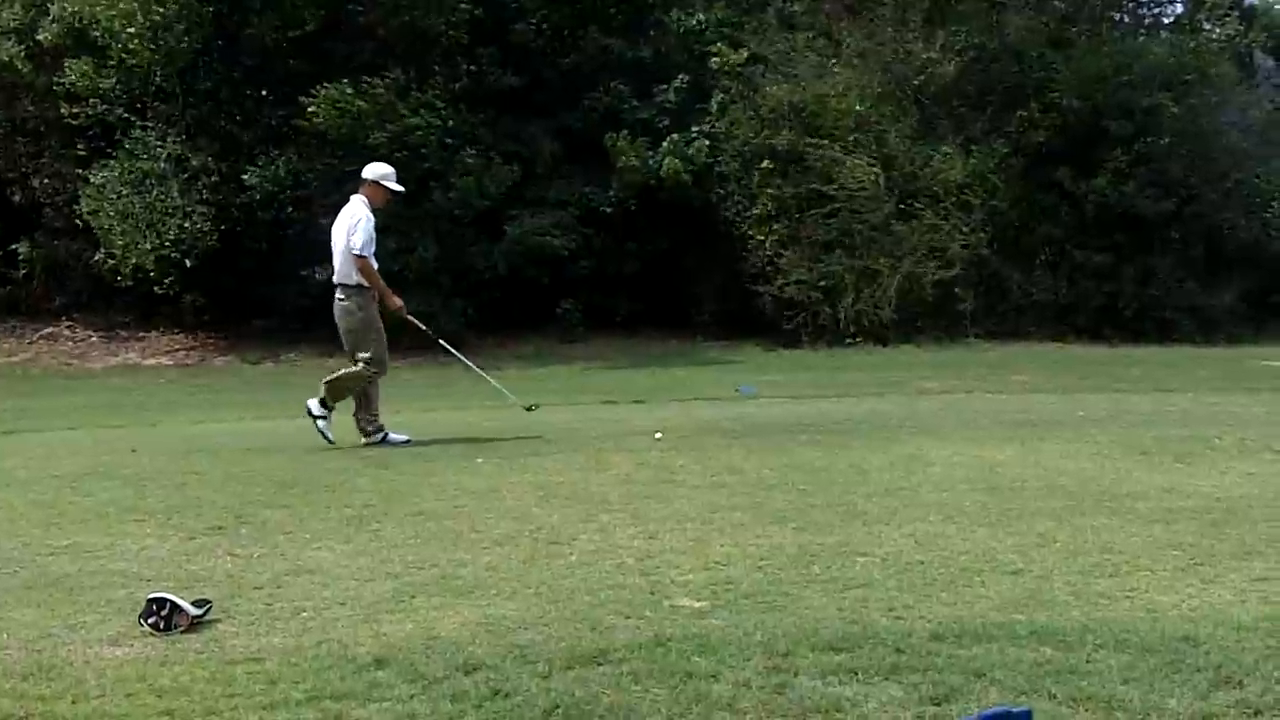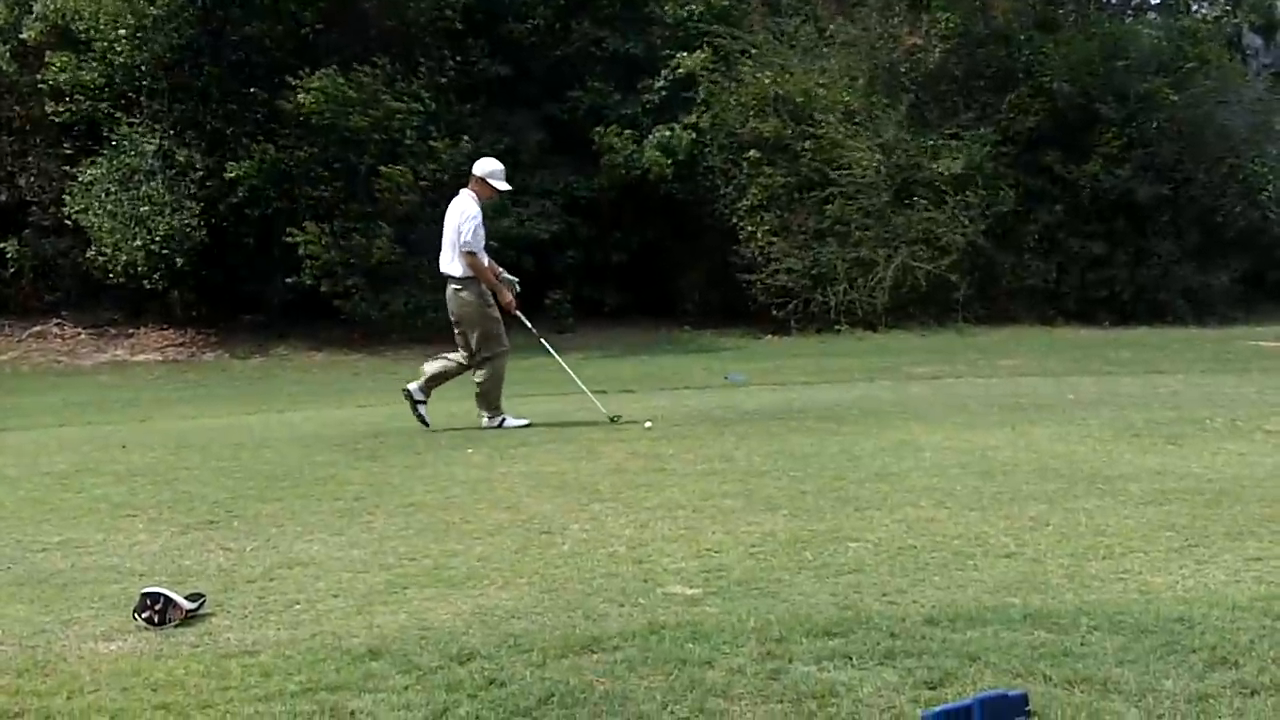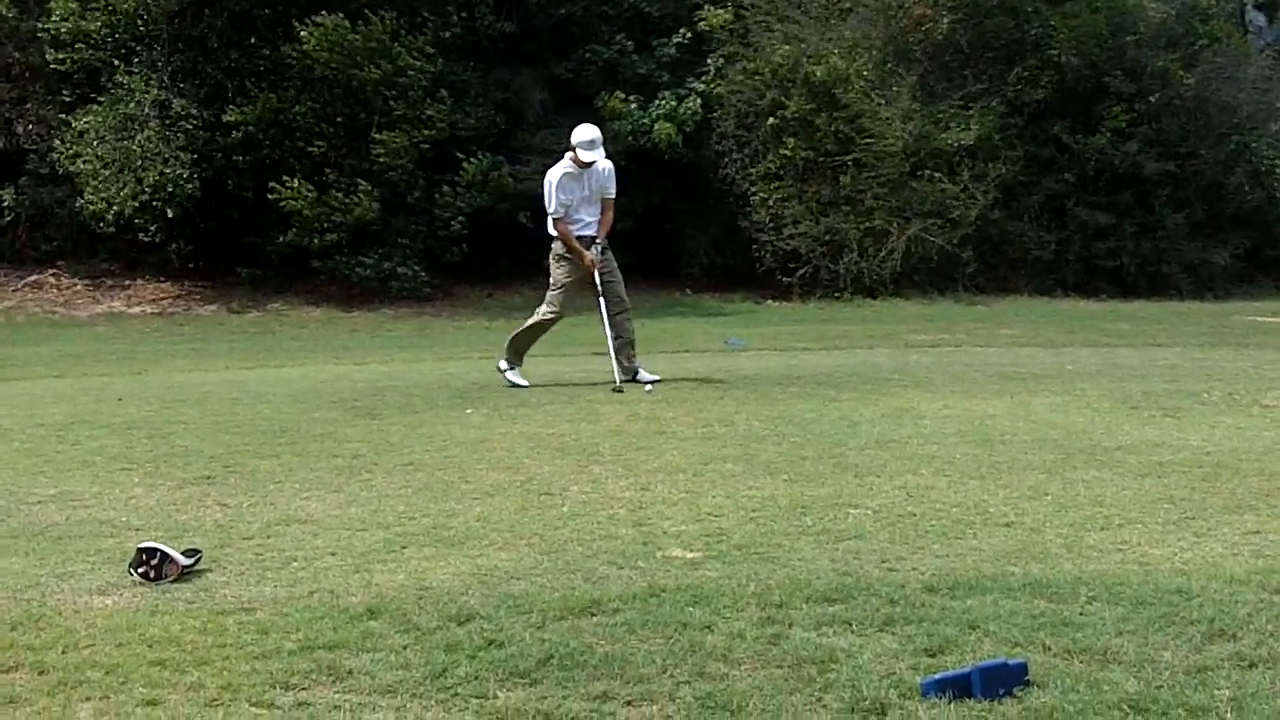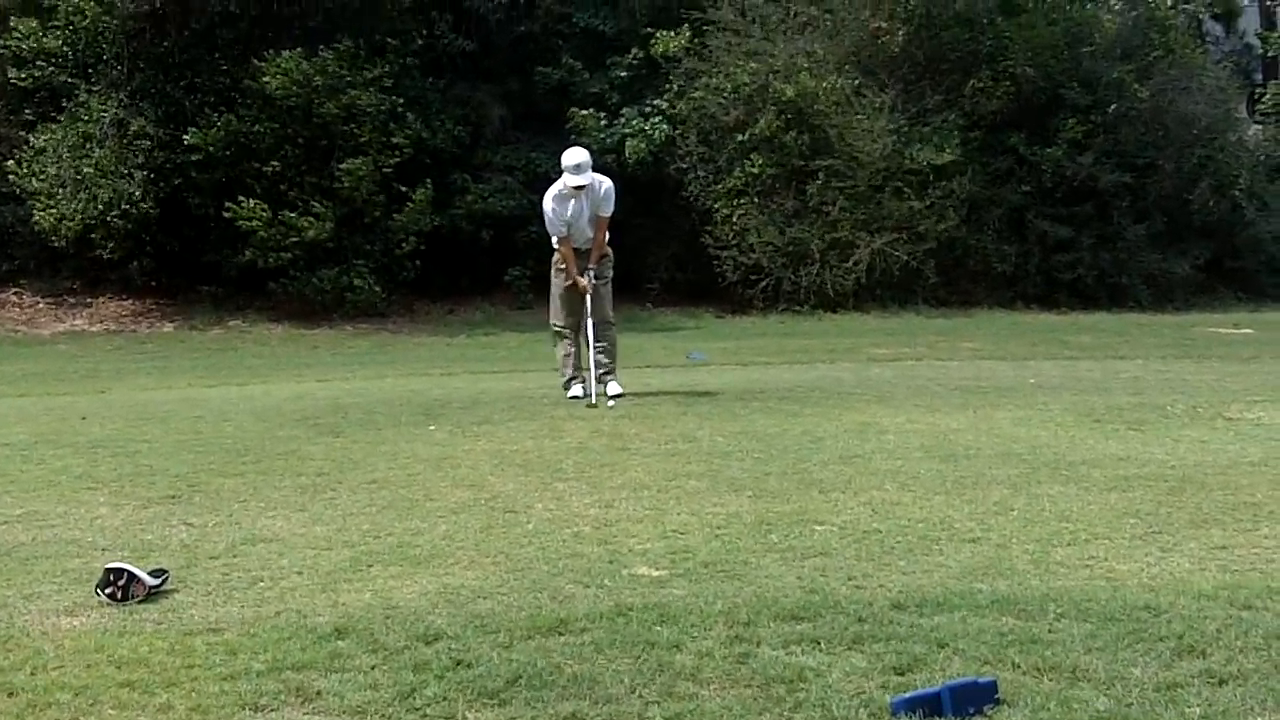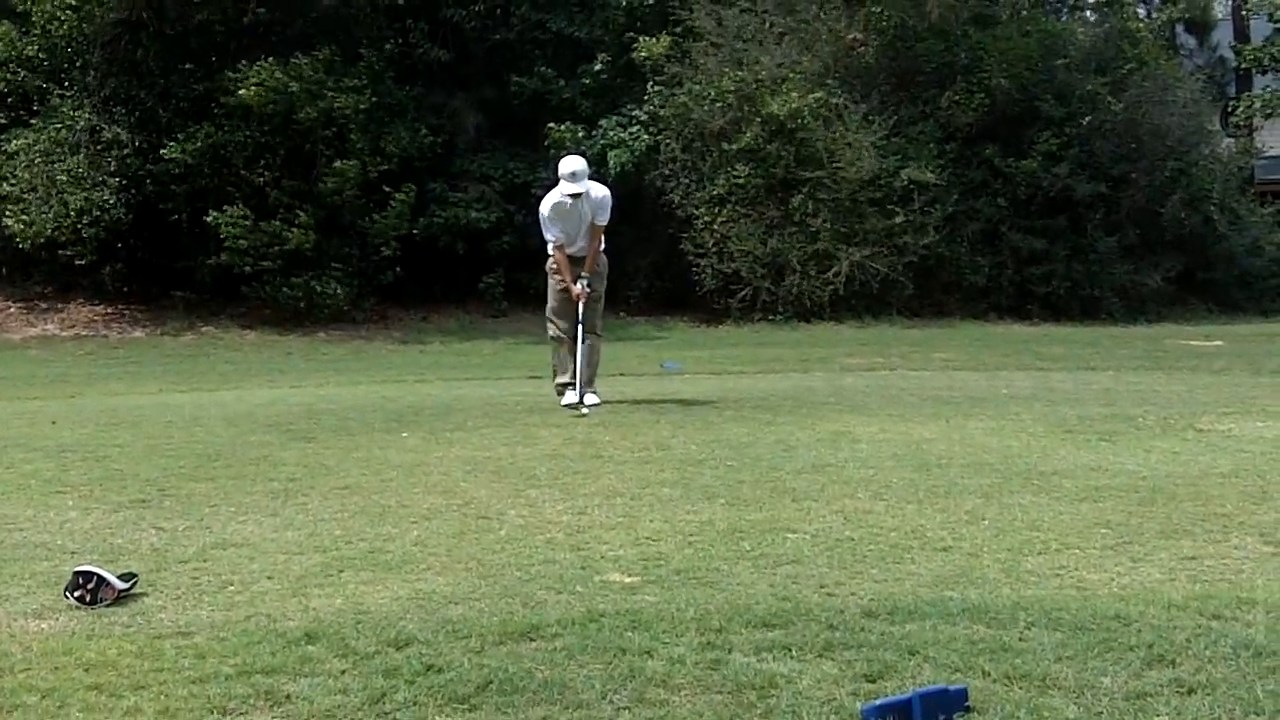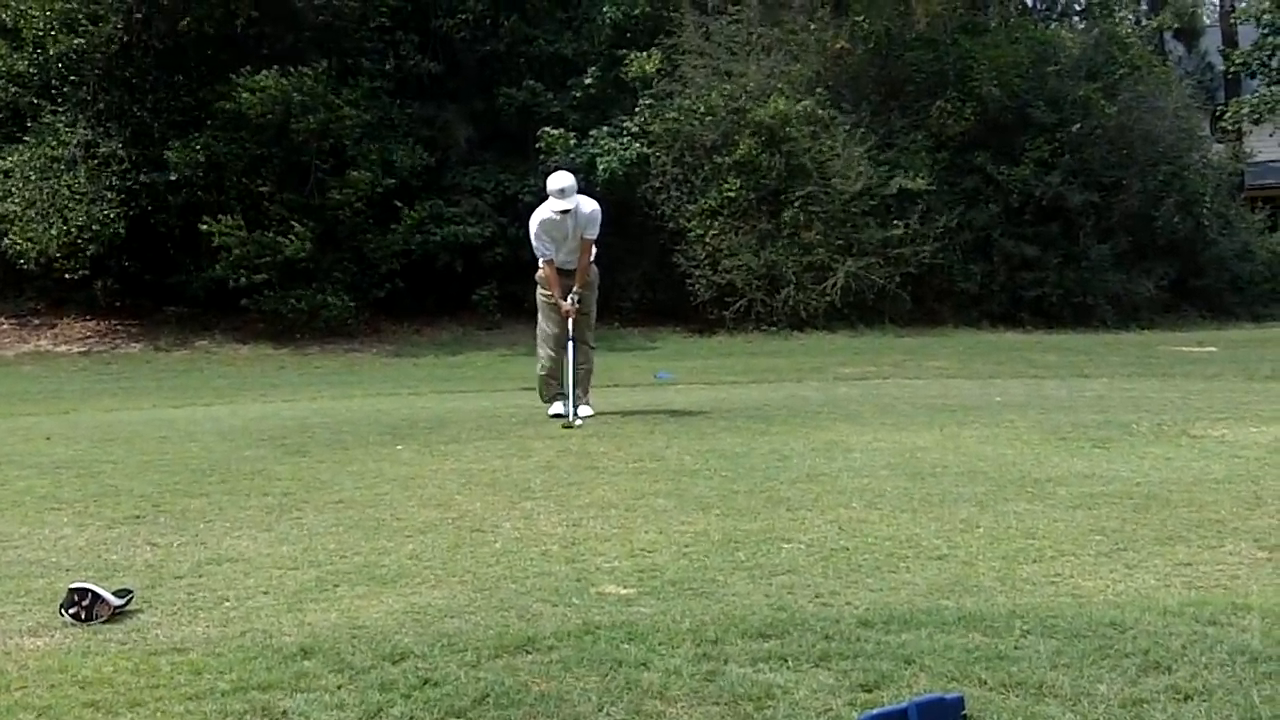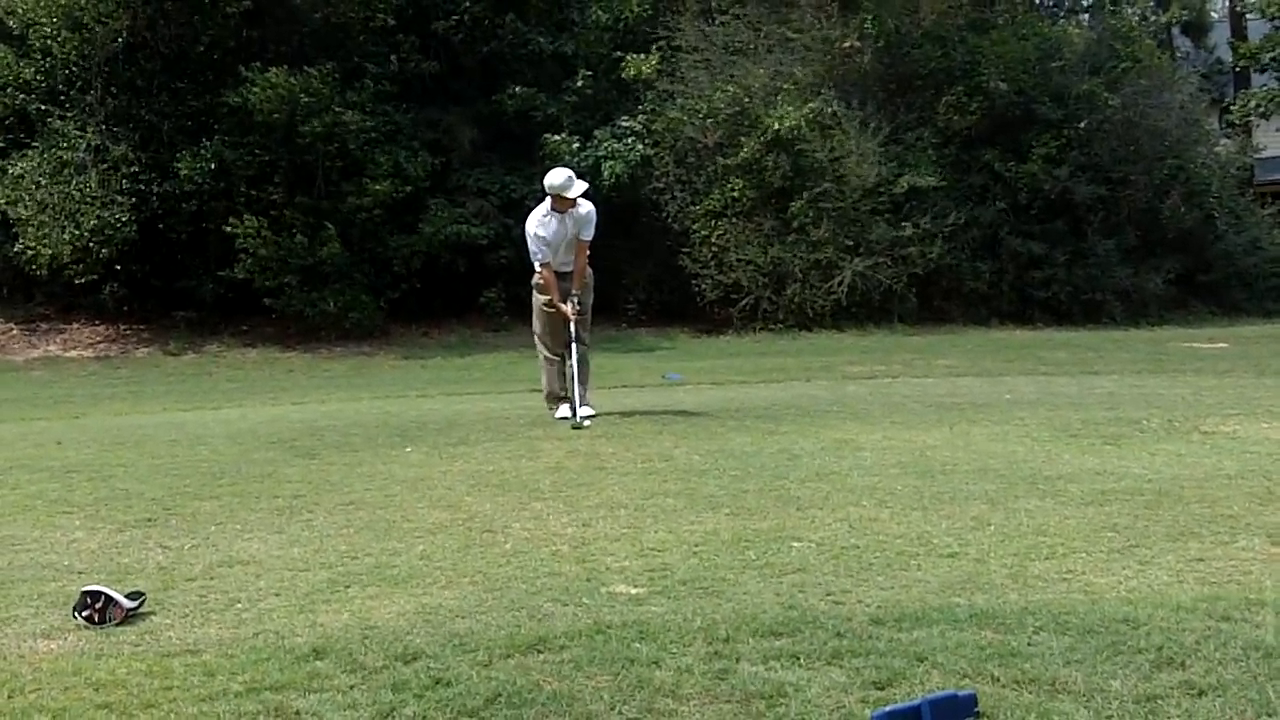
dt=0.7s
person 1, frame 1
left shoulder: (348, 212)
right shoulder: (362, 215)
right elbow: (362, 263)
right wrist: (389, 297)
left hip: (347, 295)
right hip: (357, 297)
left knee: (366, 363)
right knee: (372, 363)
left ankle: (370, 428)
right ankle: (322, 403)
person 1, frame 2
left shoulder: (460, 204)
right shoulder: (470, 210)
right elbow: (471, 259)
left wrist: (501, 273)
right wrist: (500, 291)
left hip: (459, 287)
right hip: (470, 288)
left knee: (469, 353)
right knee: (494, 349)
left ankle: (420, 387)
right ankle: (493, 414)
person 1, frame 3
left shoulder: (606, 168)
right shoulder: (556, 176)
left elbow: (608, 210)
right elbow: (558, 222)
left wrist: (599, 242)
right wrist: (581, 253)
left hip: (597, 244)
right hip: (567, 247)
left knee: (619, 305)
right knee: (552, 309)
left ankle: (629, 367)
right ankle: (511, 360)
person 1, frame 4
left shoulder: (604, 186)
right shoulder: (553, 197)
left elbow: (600, 231)
right elbow: (563, 241)
left wrist: (591, 268)
right wrist: (575, 276)
left hip: (598, 254)
right hip: (567, 256)
left knee: (604, 318)
right knee: (565, 323)
left ankle: (608, 376)
right ankle: (575, 380)
person 1, frame 5
left shoulder: (601, 195)
right shoulder: (550, 205)
left elbow: (595, 239)
right elbow: (558, 248)
left wrist: (585, 277)
right wrist: (570, 284)
left hip: (592, 261)
right hip: (562, 263)
left knee: (590, 327)
right knee: (560, 328)
left ankle: (587, 387)
right ankle: (567, 387)
person 1, frame 6
left shoulder: (590, 209)
right shoulder: (539, 219)
left elbow: (585, 253)
right elbow: (548, 262)
left wrist: (576, 292)
right wrist: (559, 299)
left hip: (583, 273)
right hip: (552, 275)
left knee: (583, 338)
right knee: (550, 339)
left ankle: (581, 399)
right ankle: (555, 397)
person 1, frame 7
left shoulder: (586, 210)
right shoulder: (536, 222)
left elbow: (581, 255)
right elbow: (544, 266)
left wrist: (574, 294)
right wrist: (558, 303)
left hip: (579, 275)
right hip: (548, 279)
left knee: (580, 340)
right knee: (550, 343)
left ankle: (580, 399)
right ankle: (559, 401)
